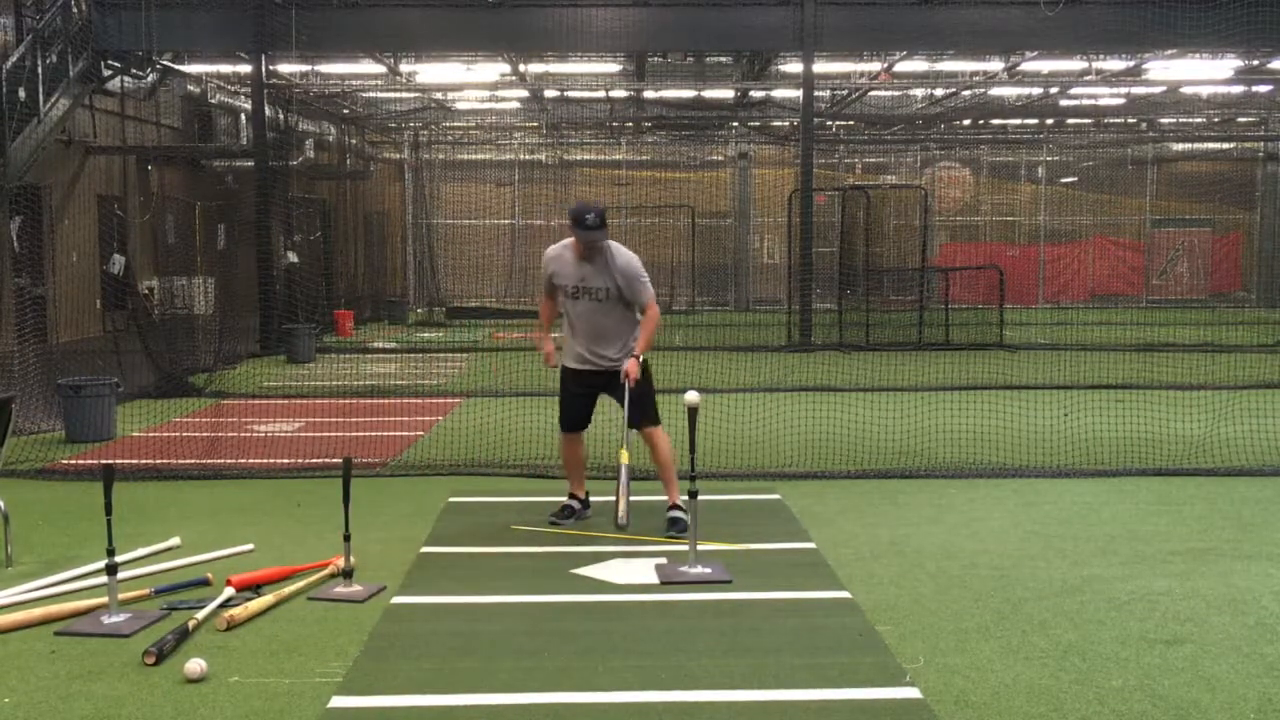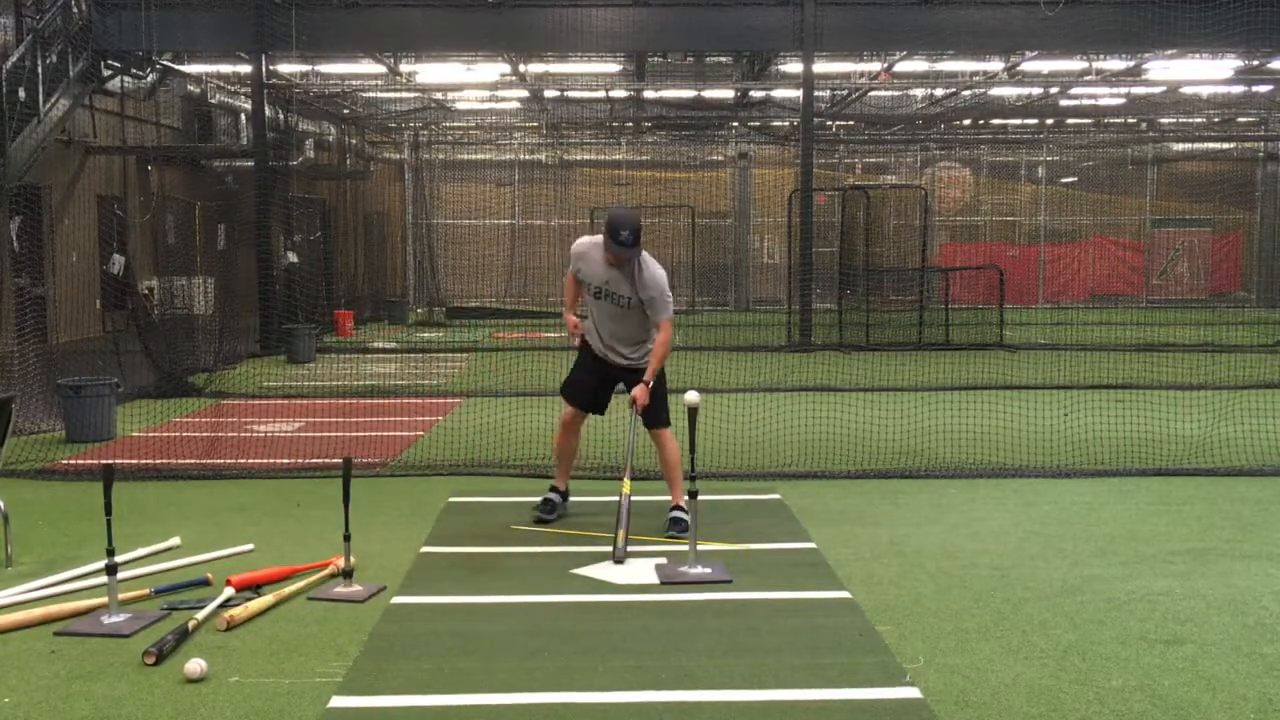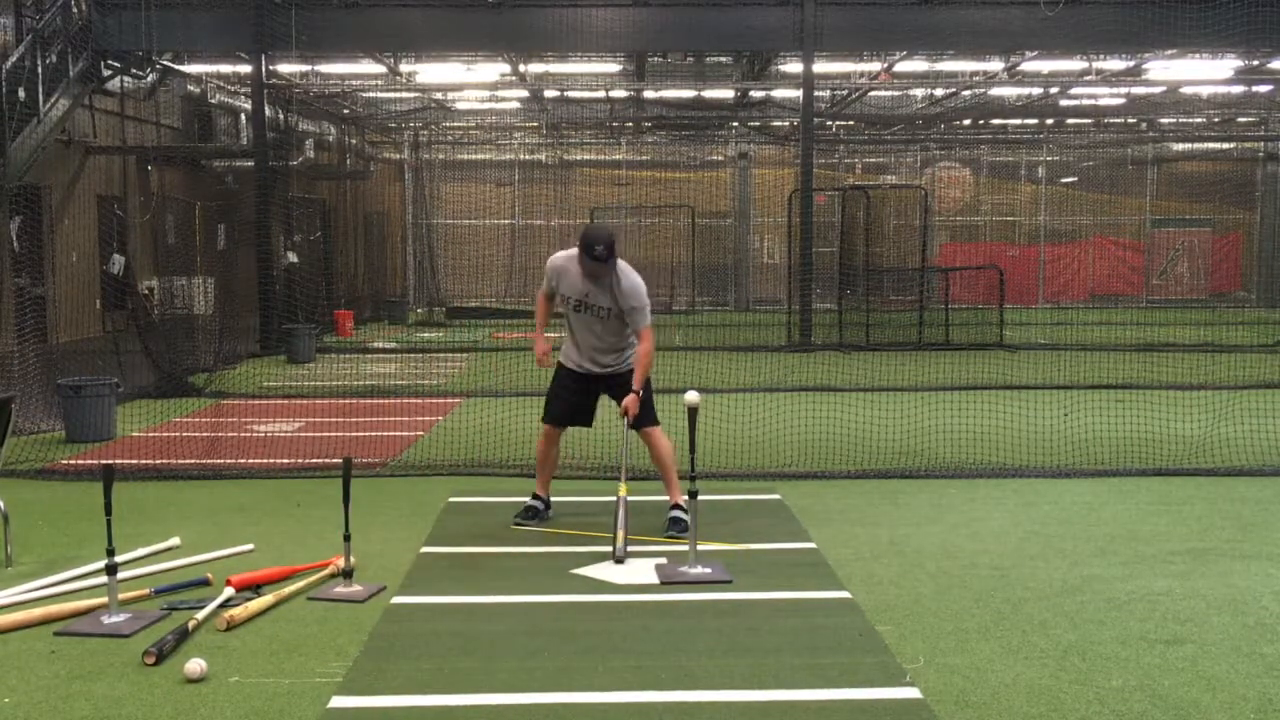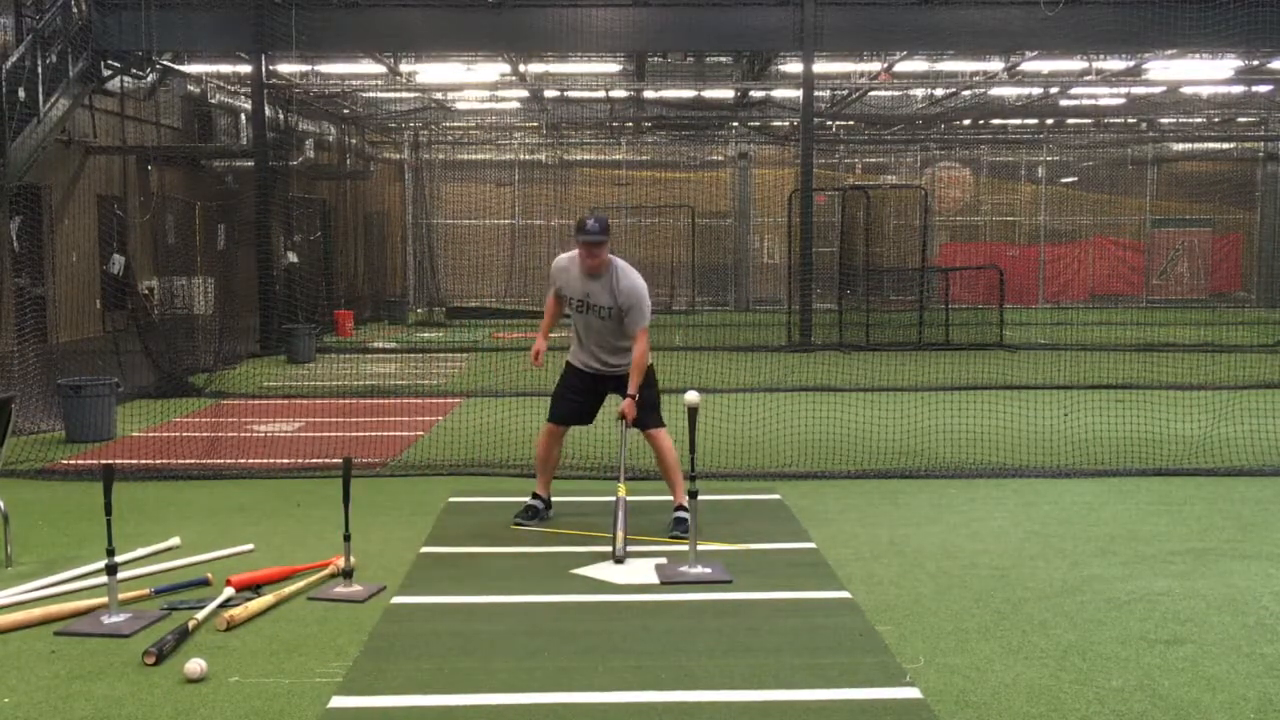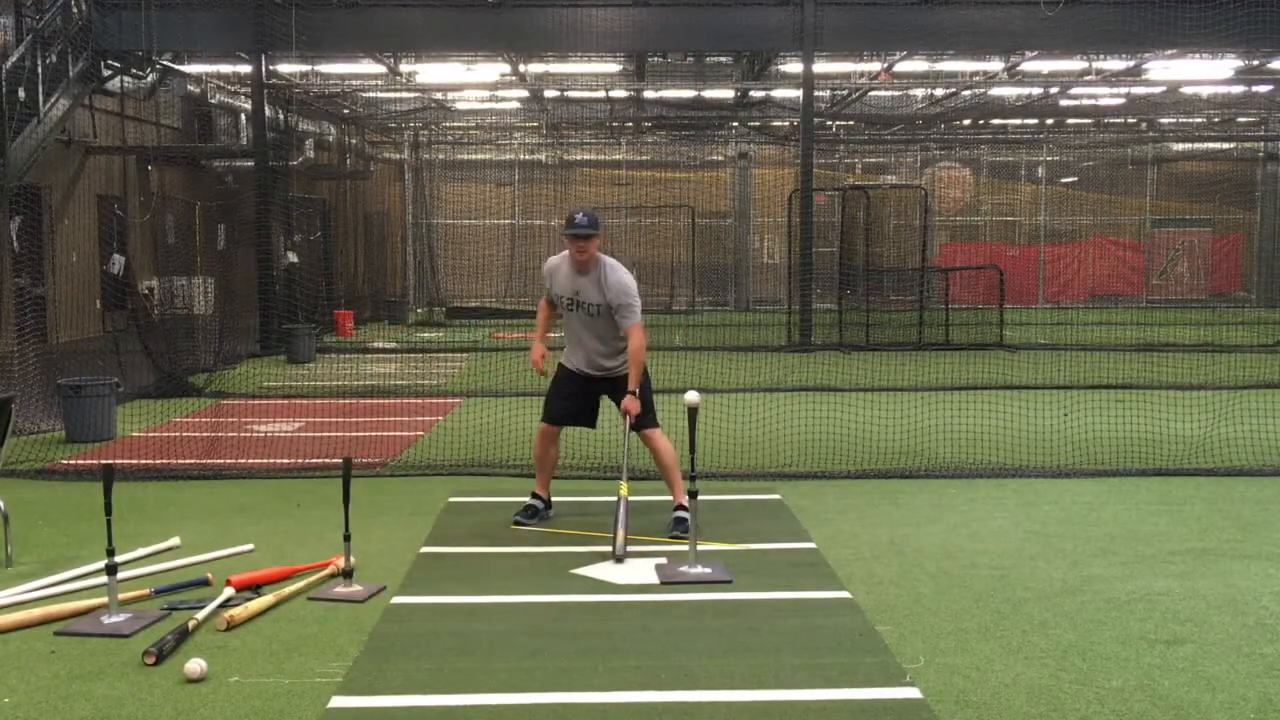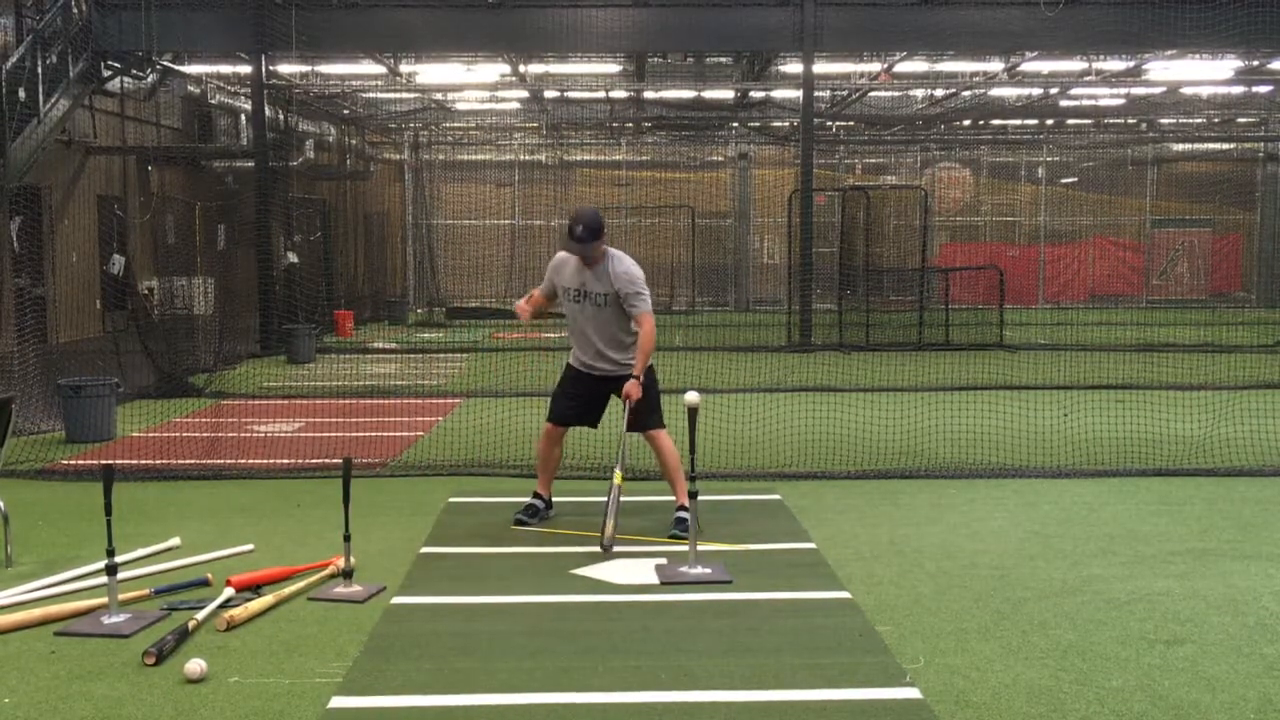
dt=0.3s
person 1, frame 1
left shoulder: (625, 262)
right shoulder: (554, 258)
left elbow: (651, 311)
left wrist: (637, 356)
right wrist: (545, 339)
left hip: (624, 360)
right hip: (578, 360)
left knee: (650, 429)
right knee: (570, 431)
left ankle: (675, 505)
right ankle: (578, 497)
person 1, frame 2
left shoulder: (653, 275)
right shoulder: (583, 249)
left elbow: (664, 333)
left wrist: (646, 383)
right wrist: (569, 312)
left hip: (641, 359)
right hip: (596, 350)
left knee: (660, 429)
right knee: (569, 417)
left ankle: (678, 506)
right ankle: (558, 491)
person 1, frame 3
left shoulder: (630, 283)
right shoulder: (558, 264)
left elbow: (646, 340)
right elbow: (546, 294)
left wrist: (636, 392)
right wrist: (540, 335)
left hip: (623, 365)
right hip: (575, 362)
left knee: (650, 430)
right knee: (550, 429)
left ankle: (677, 505)
right ankle: (540, 499)
person 1, frame 4
left shoulder: (630, 283)
right shoulder: (562, 266)
left elbow: (641, 342)
left wrist: (632, 396)
right wrist: (542, 336)
left hip: (628, 367)
right hip: (582, 364)
left knee: (655, 432)
right knee: (553, 428)
left ankle: (682, 506)
right ankle: (540, 499)
person 1, frame 5
left shoulder: (618, 280)
right shoulder: (553, 268)
left elbow: (636, 337)
left wrist: (632, 392)
right wrist: (538, 340)
left hip: (621, 369)
right hip: (575, 366)
left knee: (650, 432)
right knee: (547, 429)
left ankle: (681, 506)
right ankle: (541, 499)
person 1, frame 6
left shoulder: (625, 270)
right shoulder: (560, 263)
left elbow: (647, 325)
right elbow: (544, 296)
left wrist: (636, 377)
right wrist: (525, 303)
left hip: (629, 367)
right hip: (583, 366)
left knee: (655, 433)
right knee: (553, 429)
left ankle: (683, 507)
right ankle: (542, 499)
